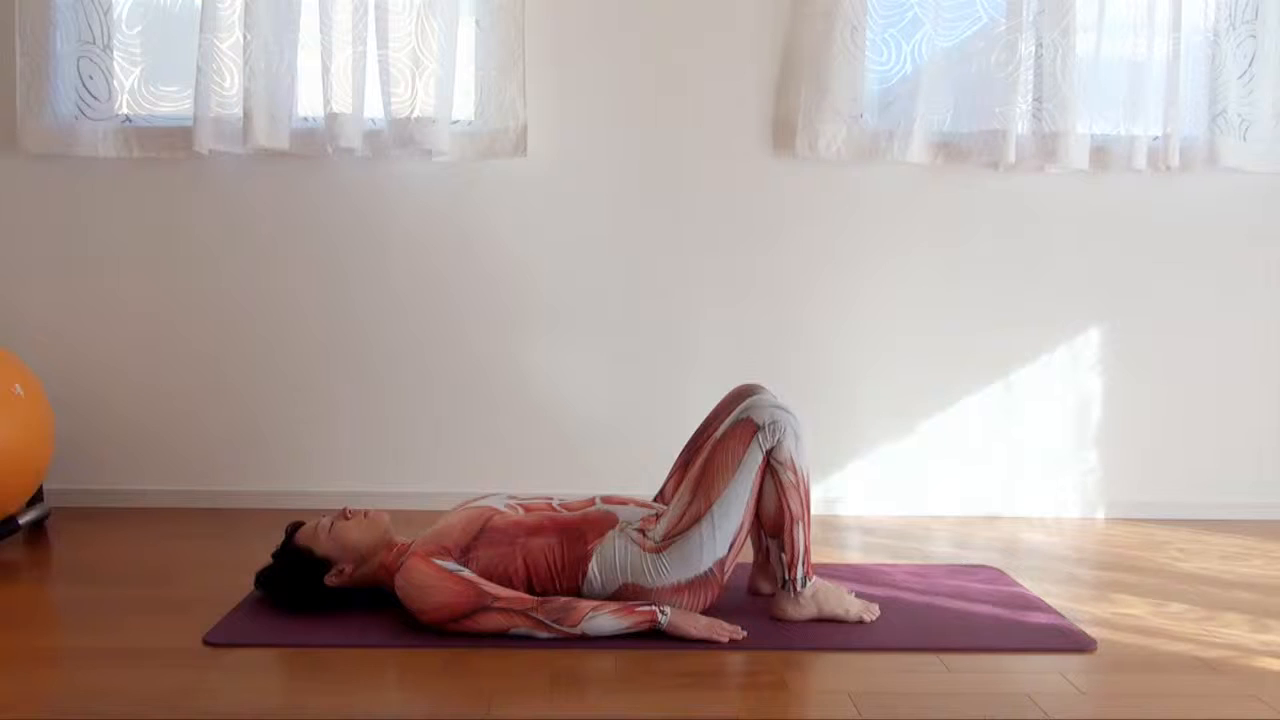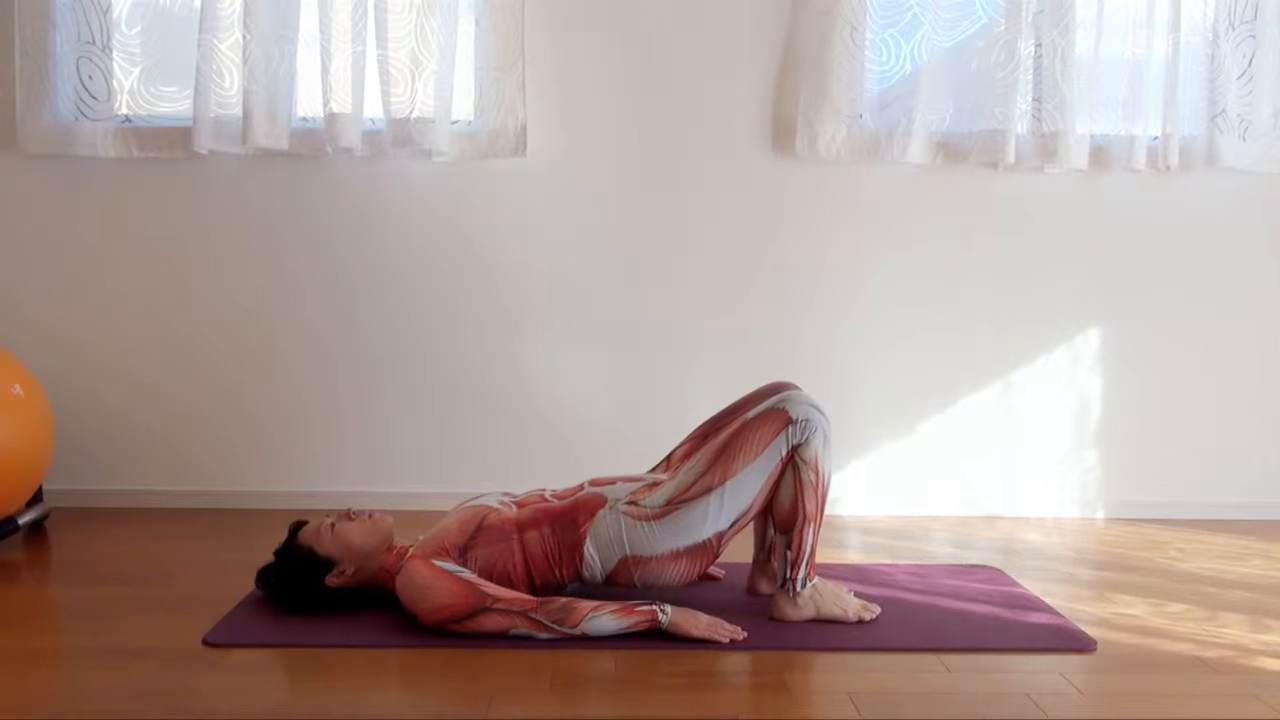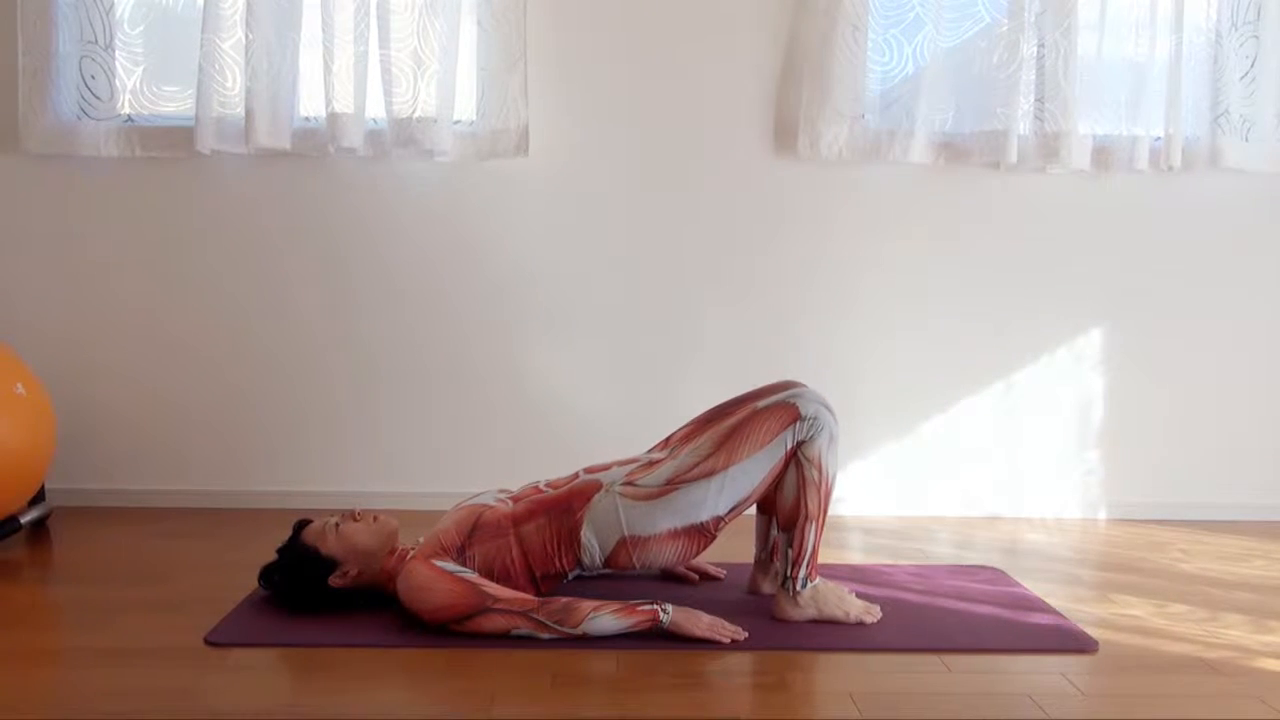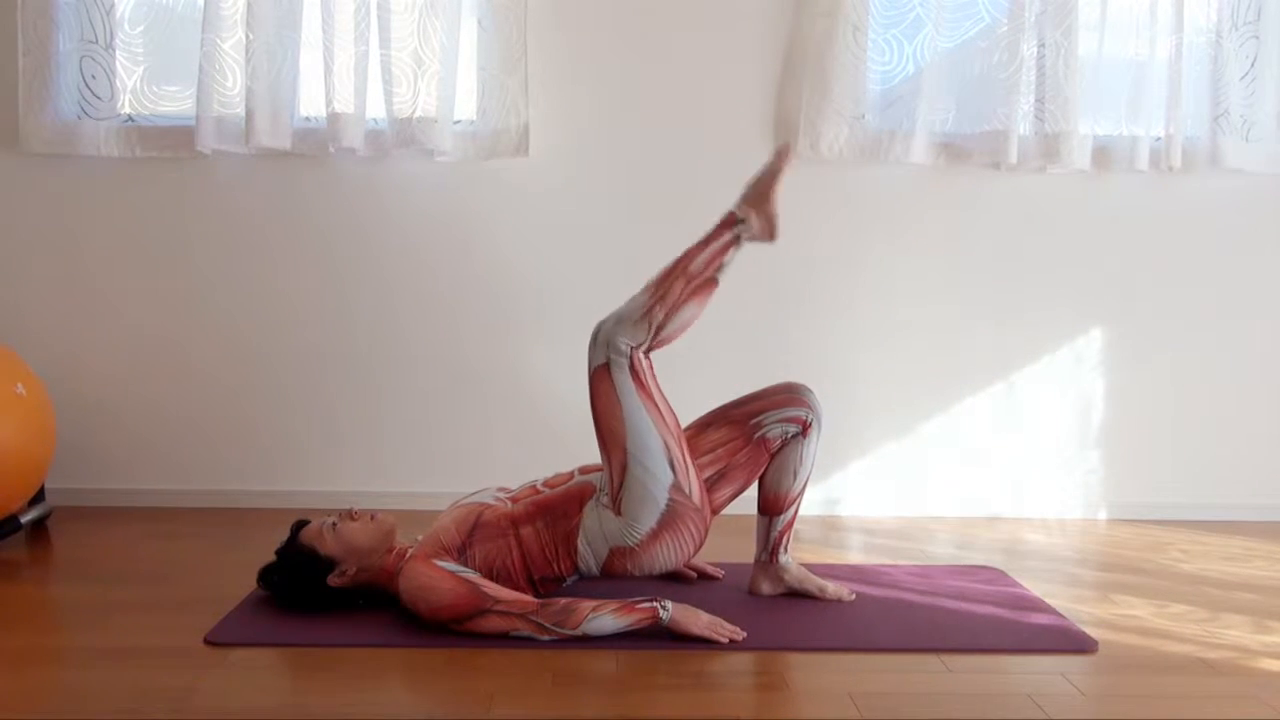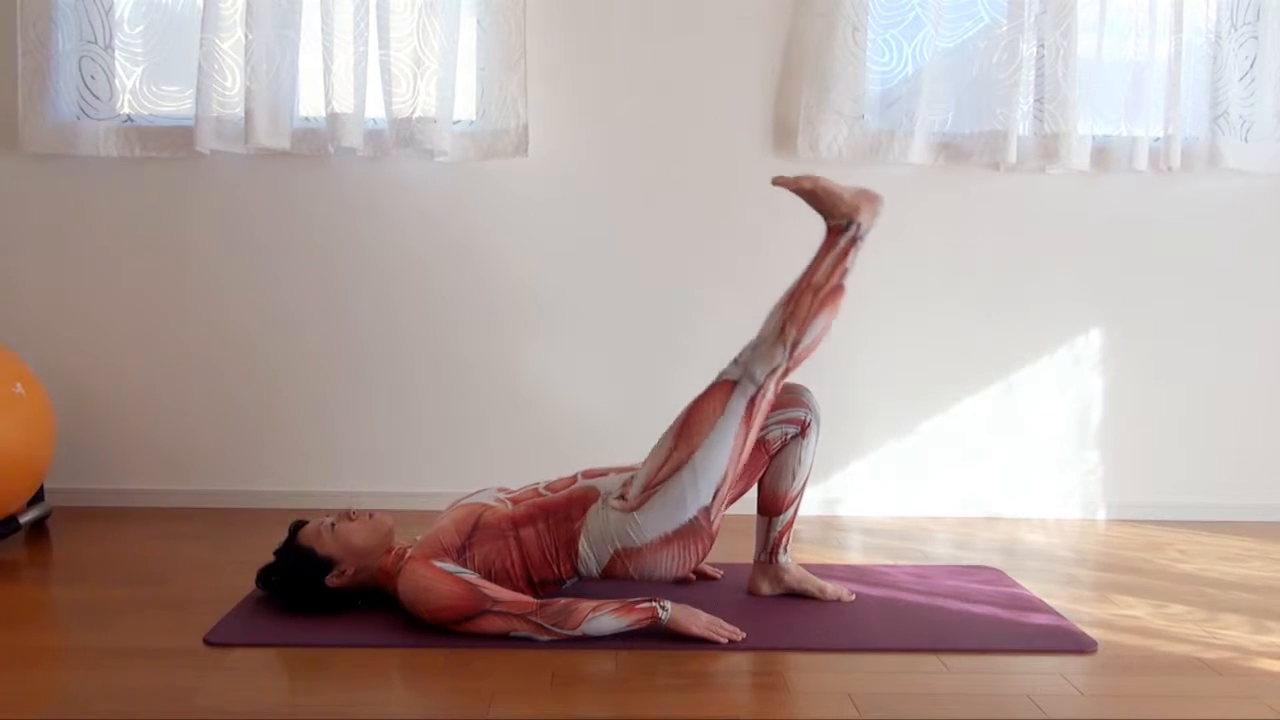
dt=1s
person 1, frame 1
left shoulder: (425, 553)
right shoulder: (419, 585)
right elbow: (541, 615)
left wrist: (660, 565)
right wrist: (667, 616)
left hip: (640, 528)
right hip: (660, 570)
left knee: (751, 400)
right knee: (768, 417)
left ankle: (771, 571)
right ankle: (799, 593)
person 1, frame 2
left shoulder: (423, 557)
right shoulder: (420, 588)
right elbow: (542, 617)
right wrist: (667, 616)
left hip: (633, 507)
right hip: (640, 536)
left knee: (780, 400)
right knee: (799, 416)
left ankle: (770, 571)
right ankle: (798, 593)
person 1, frame 3
left shoulder: (426, 558)
right shoulder: (419, 587)
right elbow: (542, 617)
right wrist: (667, 615)
left hip: (624, 494)
right hip: (628, 523)
left knee: (789, 402)
right knee: (809, 414)
left ankle: (772, 569)
right ankle: (800, 593)
person 1, frame 4
left shoulder: (431, 551)
right shoulder: (419, 582)
right elbow: (540, 618)
right wrist: (665, 612)
left hip: (645, 521)
right hip: (639, 533)
left knee: (794, 403)
right knee: (613, 341)
left ankle: (773, 569)
right ankle: (743, 219)
person 1, frame 5
left shoulder: (425, 552)
right shoulder: (420, 585)
right elbow: (542, 617)
right wrist: (665, 612)
left hip: (635, 524)
right hip: (630, 535)
left knee: (794, 405)
right knee: (751, 376)
left ankle: (776, 567)
